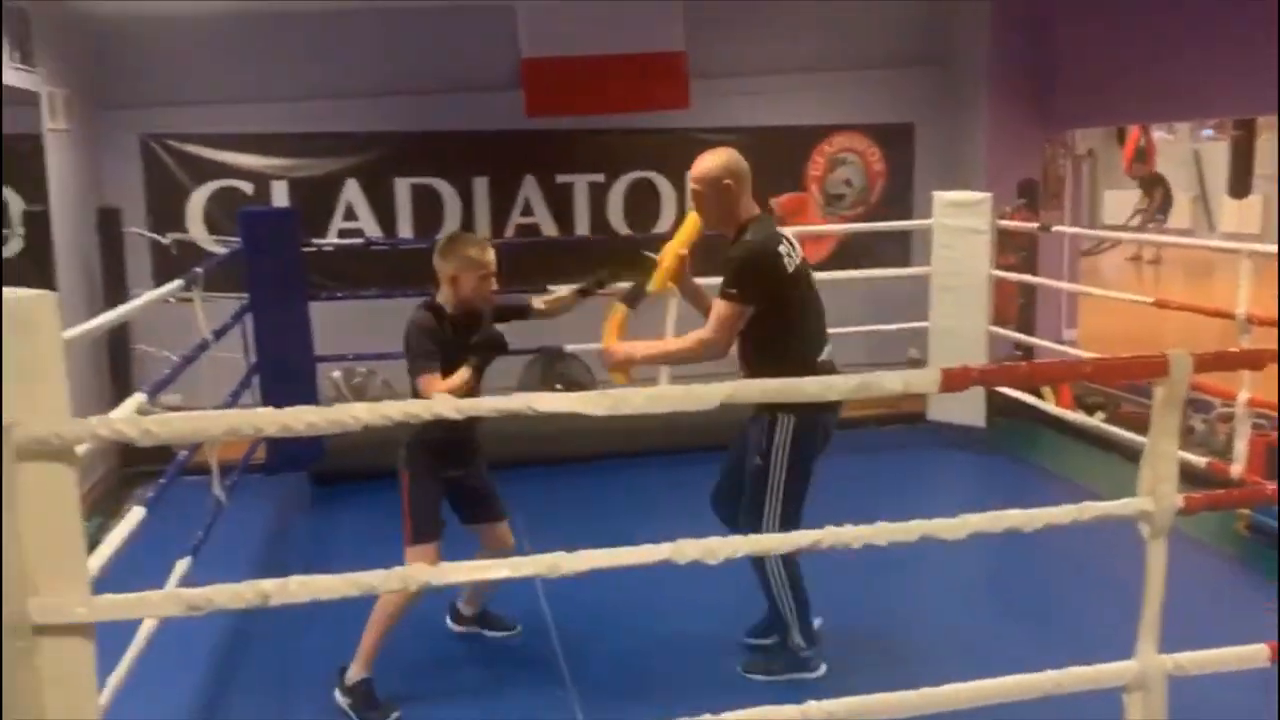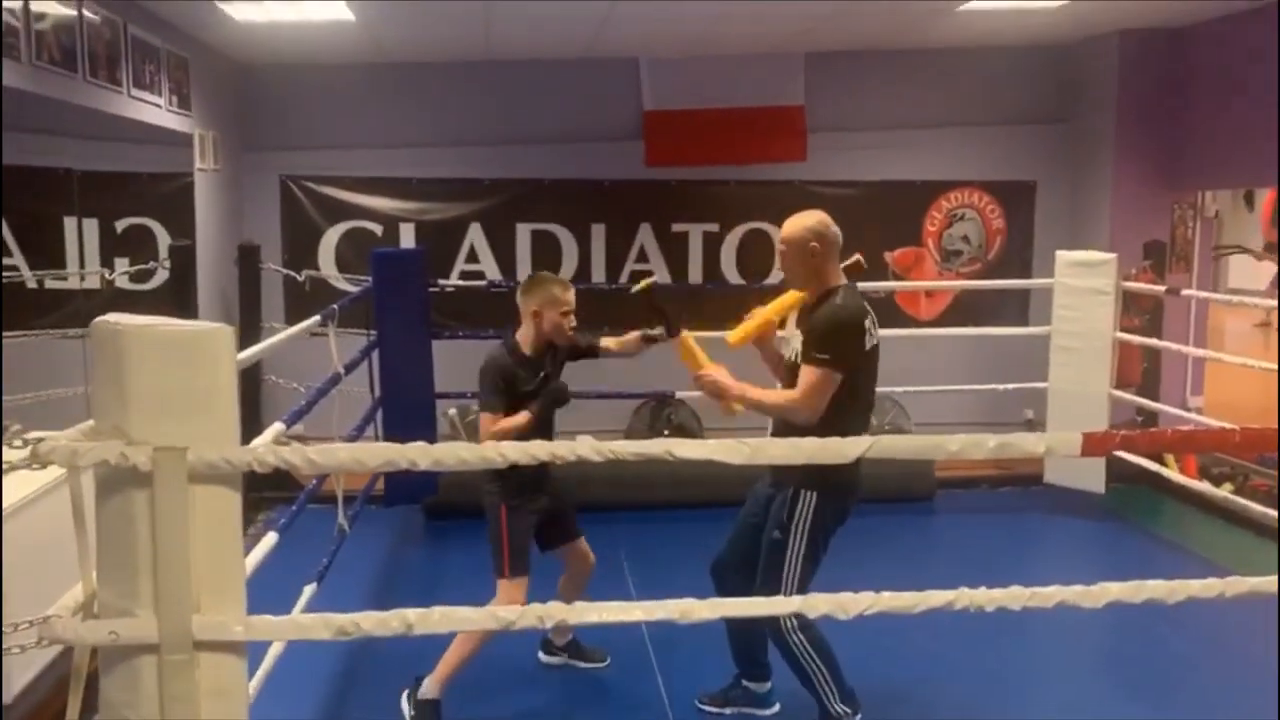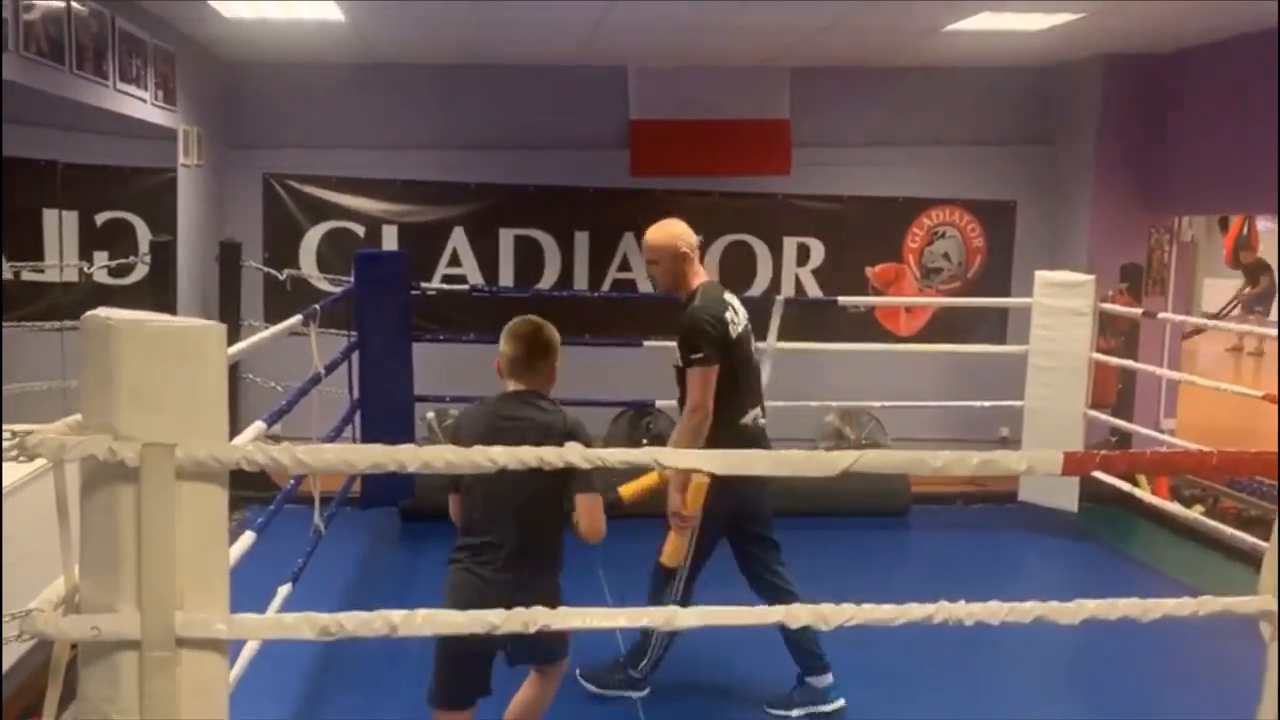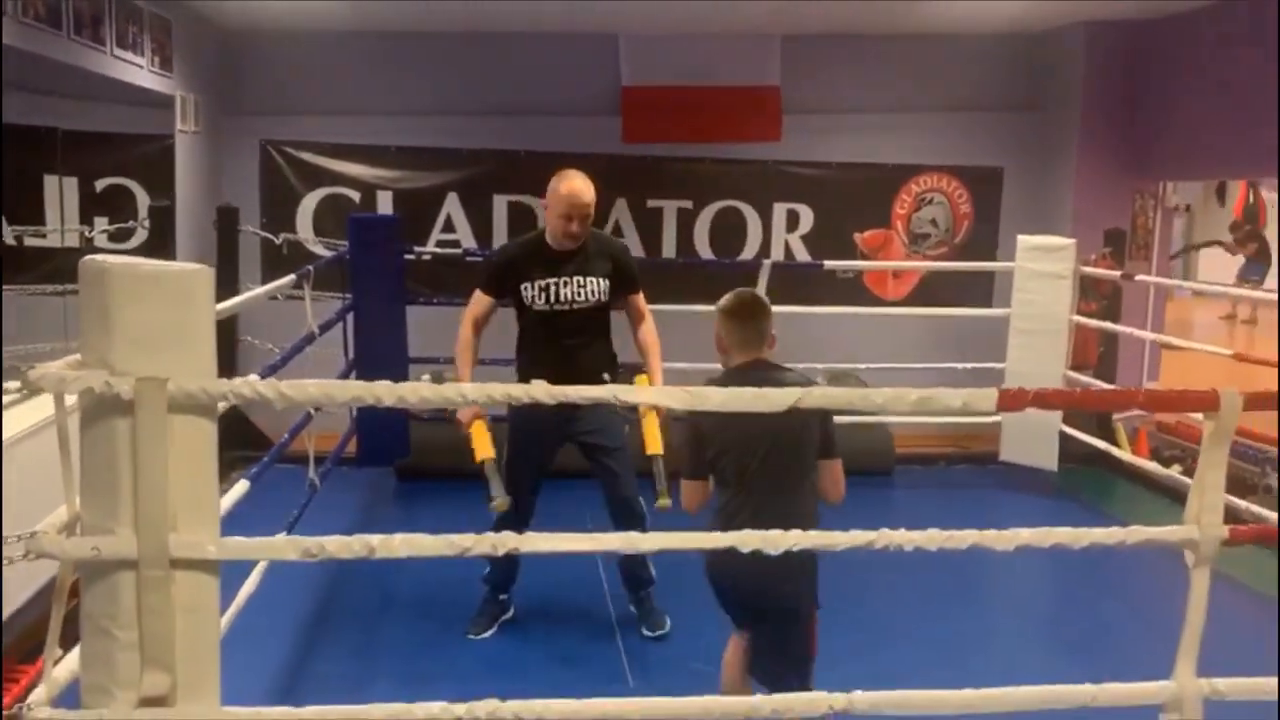
dt=1s
person 1, frame 1
left shoulder: (755, 249)
right shoulder: (756, 240)
left elbow: (713, 343)
right elbow: (732, 317)
left wrist: (635, 353)
right wrist: (686, 286)
left hip: (798, 406)
right hip: (788, 400)
left knee: (767, 528)
right knee: (732, 503)
left ankle: (800, 650)
right ankle: (787, 614)
person 1, frame 2
left shoulder: (840, 316)
right shoulder: (823, 309)
left elbow: (805, 407)
left wrist: (733, 388)
right wrist: (766, 351)
left hip: (817, 483)
right hip: (789, 475)
left knee: (780, 607)
right knee: (731, 571)
person 1, frame 3
left shoulder: (699, 318)
right shoulder: (724, 301)
left elbow: (699, 411)
left wrist: (680, 486)
right wrist: (677, 462)
right hip: (749, 455)
left knee: (675, 571)
right knee: (767, 572)
left ankle: (637, 671)
person 1, frame 4
left shoulder: (612, 255)
right shoulder: (514, 258)
left elbow: (640, 320)
right elbow: (470, 324)
left wrist: (656, 382)
left hip: (597, 398)
right hip: (535, 400)
left knee: (626, 500)
right knee: (514, 503)
left ankle: (642, 597)
right ankle: (498, 597)
person 2, frame 1
left shoulder: (477, 311)
right shoulder: (423, 324)
left elbow: (540, 306)
right elbow: (436, 397)
left wrist: (583, 291)
right wrist: (478, 357)
left hip: (464, 450)
right hip: (426, 458)
left knee: (501, 545)
right knee: (418, 572)
left ankle: (466, 611)
right ankle: (353, 678)
person 2, frame 2
left shoulder: (556, 348)
right shoulder: (499, 364)
left elbow: (615, 347)
right elbow: (489, 438)
left wrist: (652, 335)
right wrist: (537, 408)
left hip: (540, 480)
right hip: (510, 491)
left knee: (582, 562)
right knee: (510, 604)
left ankle: (557, 642)
person 2, frame 3
left shoulder: (470, 421)
right shoulder: (568, 432)
left elbow: (456, 512)
right elbow: (592, 530)
right wrist: (562, 503)
left hip: (467, 590)
right hip: (530, 593)
right knee: (550, 666)
person 2, frame 4
right shoulder: (807, 393)
left elbow: (691, 501)
right elbow: (834, 490)
left hip: (727, 558)
right hip: (790, 562)
left knee: (747, 632)
right knee: (784, 694)
